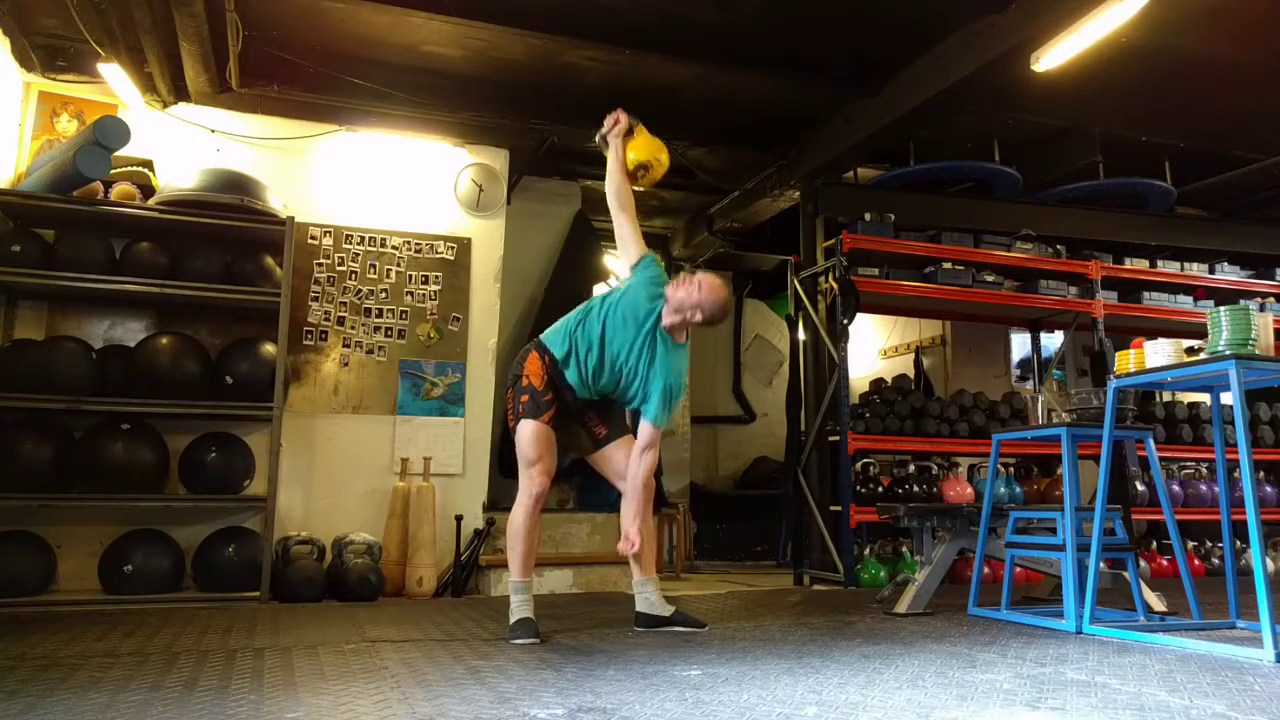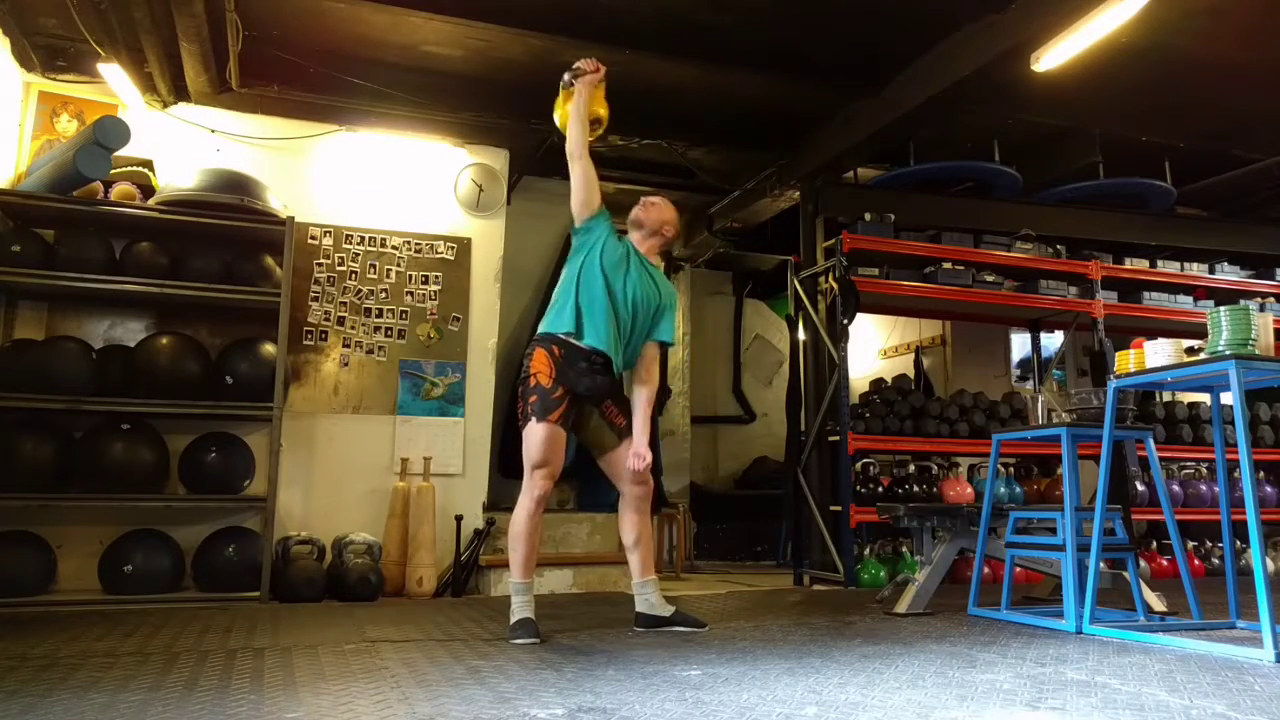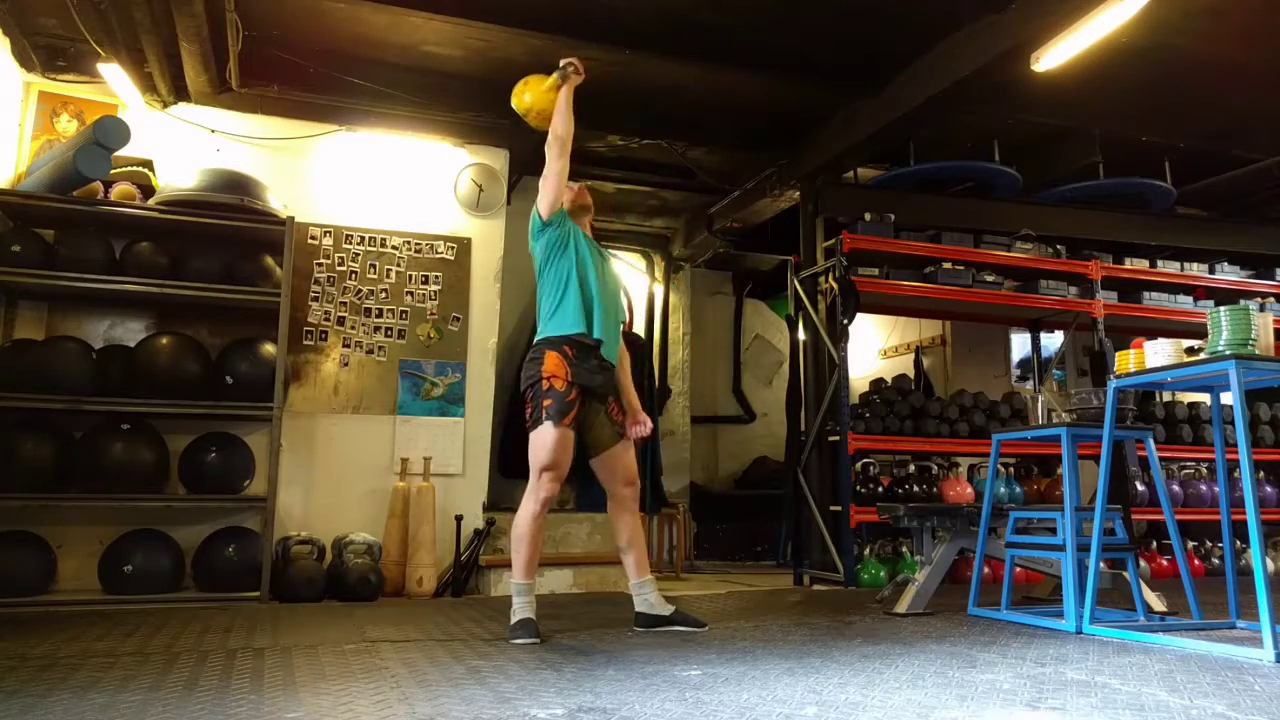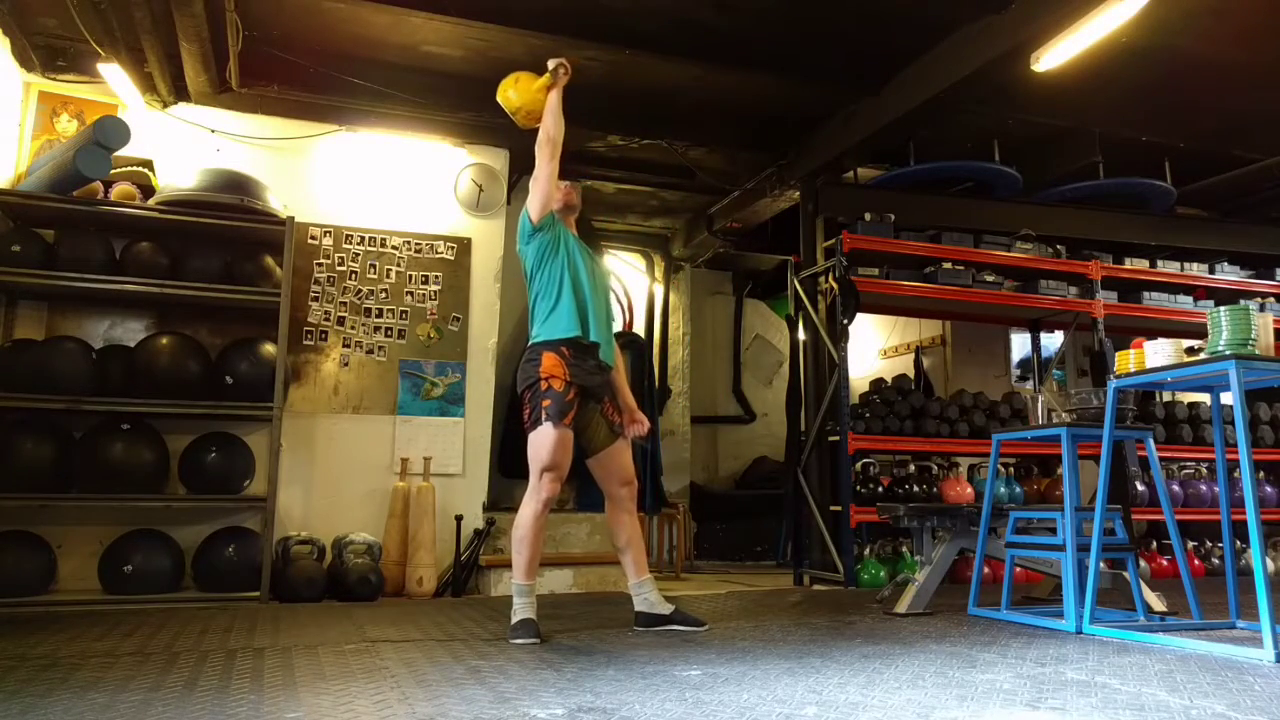
dt=0.5s
person 1, frame 1
left shoulder: (669, 371)
right shoulder: (652, 287)
left elbow: (645, 449)
right elbow: (621, 210)
left wrist: (632, 522)
right wrist: (617, 143)
left hip: (588, 398)
right hip: (543, 368)
left knee: (641, 482)
right knee: (536, 483)
left ankle: (650, 603)
right ankle: (520, 609)
person 1, frame 2
left shoulder: (661, 291)
right shoulder: (597, 234)
left elbow: (647, 369)
right elbow: (577, 157)
left wrist: (640, 434)
right wrist: (584, 88)
left hip: (605, 380)
right hip: (555, 362)
left knee: (639, 485)
right knee: (538, 486)
left ankle: (649, 605)
right ankle: (521, 609)
person 1, frame 3
left shoulder: (604, 262)
right shoulder: (553, 230)
right elbow: (557, 148)
left wrist: (632, 402)
right wrist: (567, 86)
left hip: (600, 375)
right hip: (559, 361)
left knee: (627, 487)
right knee: (544, 485)
left ankle: (648, 603)
right ankle: (522, 608)
person 1, frame 4
left shoulder: (590, 260)
right shoulder: (539, 232)
right elbow: (547, 150)
left wrist: (627, 402)
right wrist: (556, 87)
left hip: (594, 375)
right hip: (554, 363)
left knee: (624, 486)
right knee: (545, 486)
left ankle: (648, 603)
right ankle: (523, 608)
